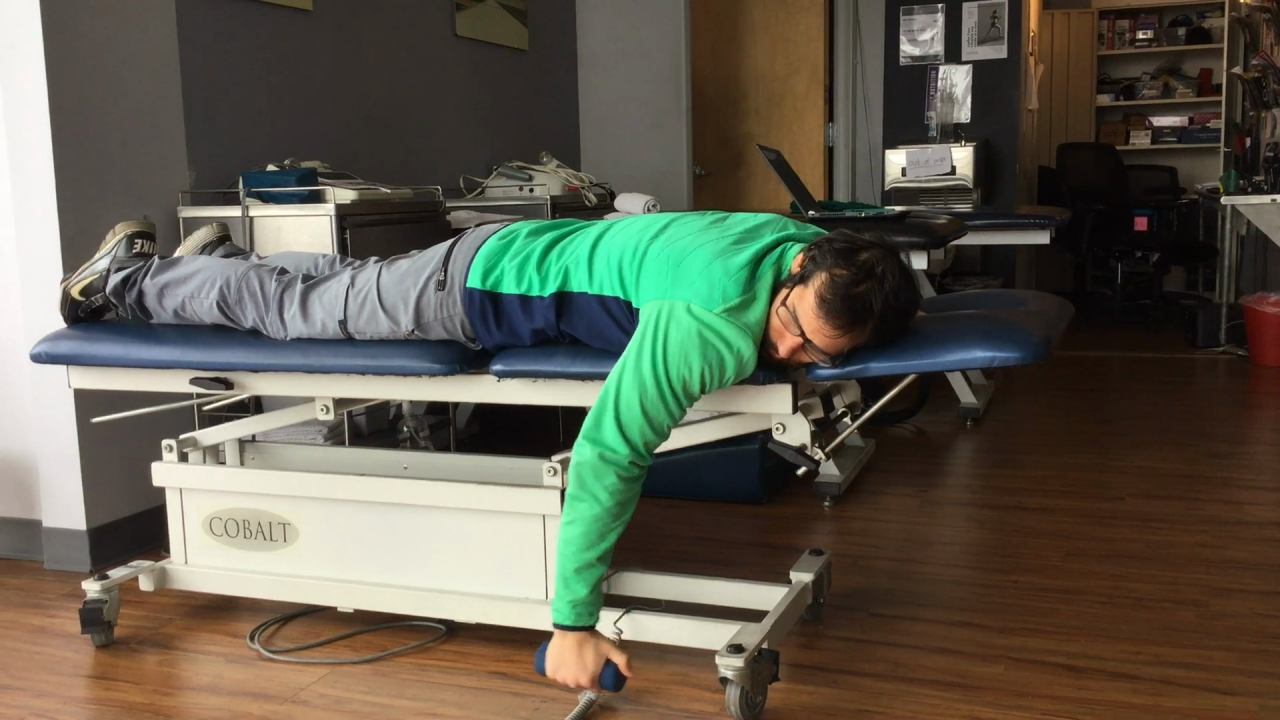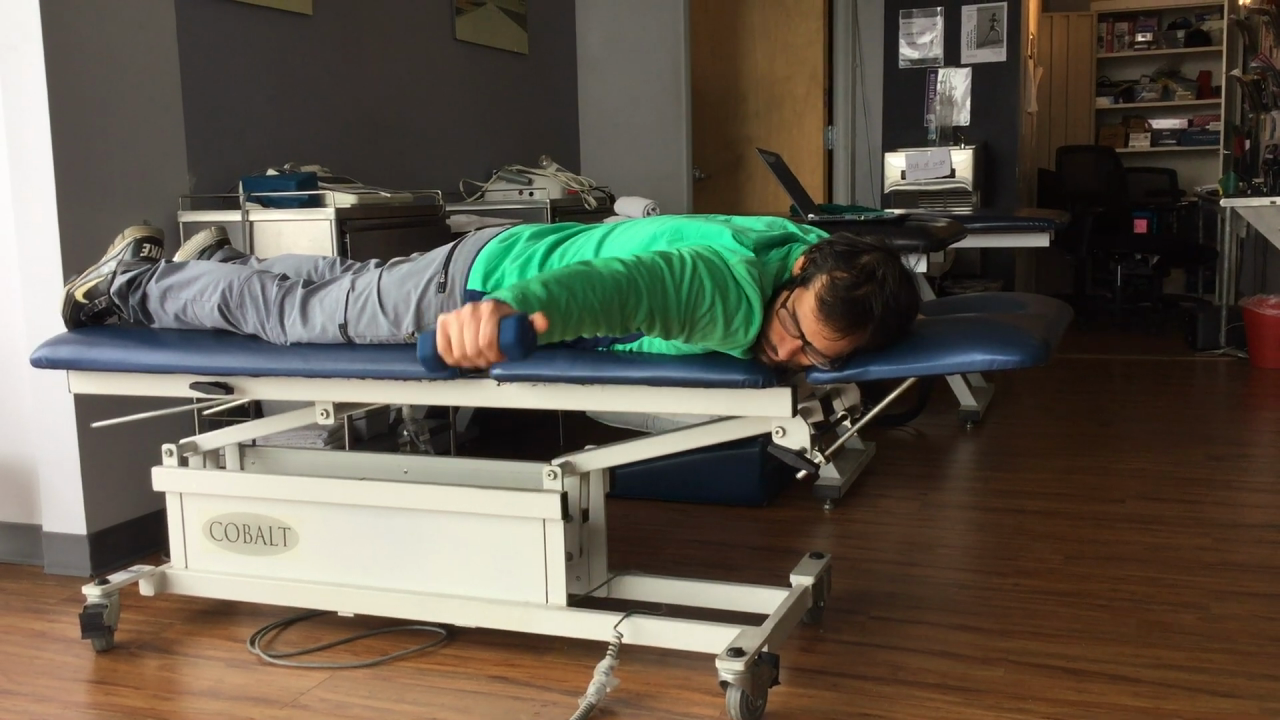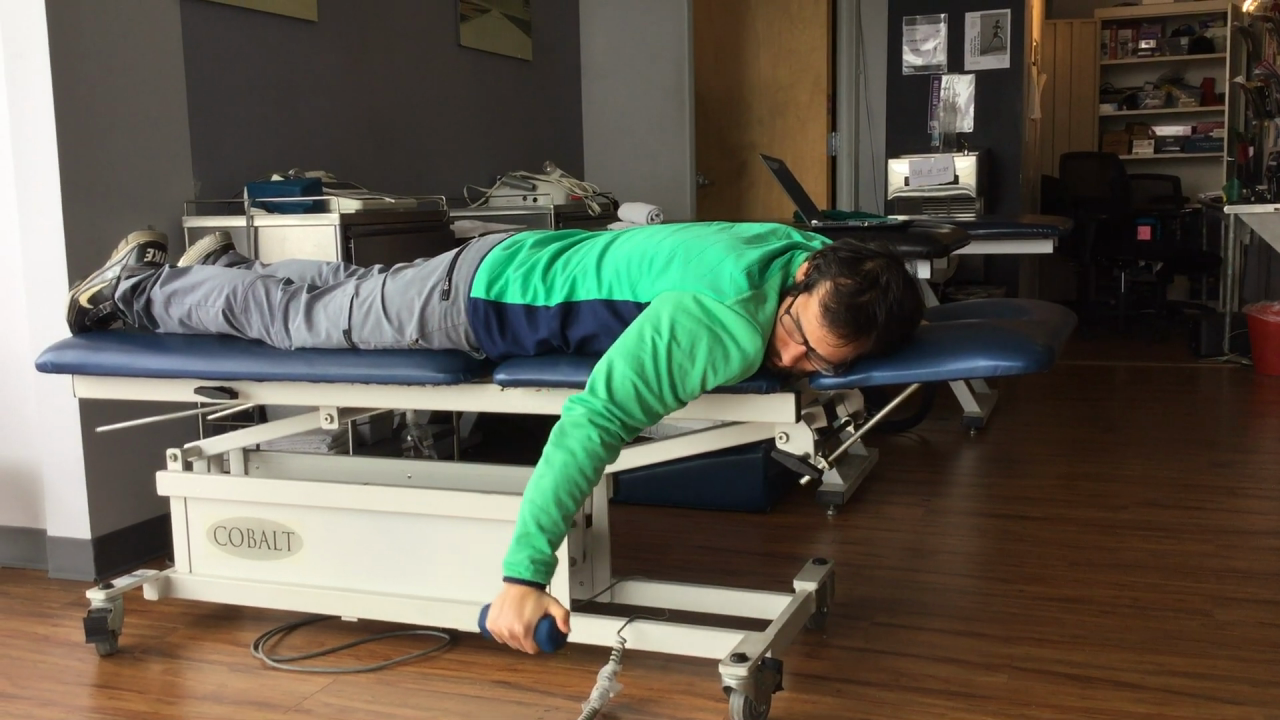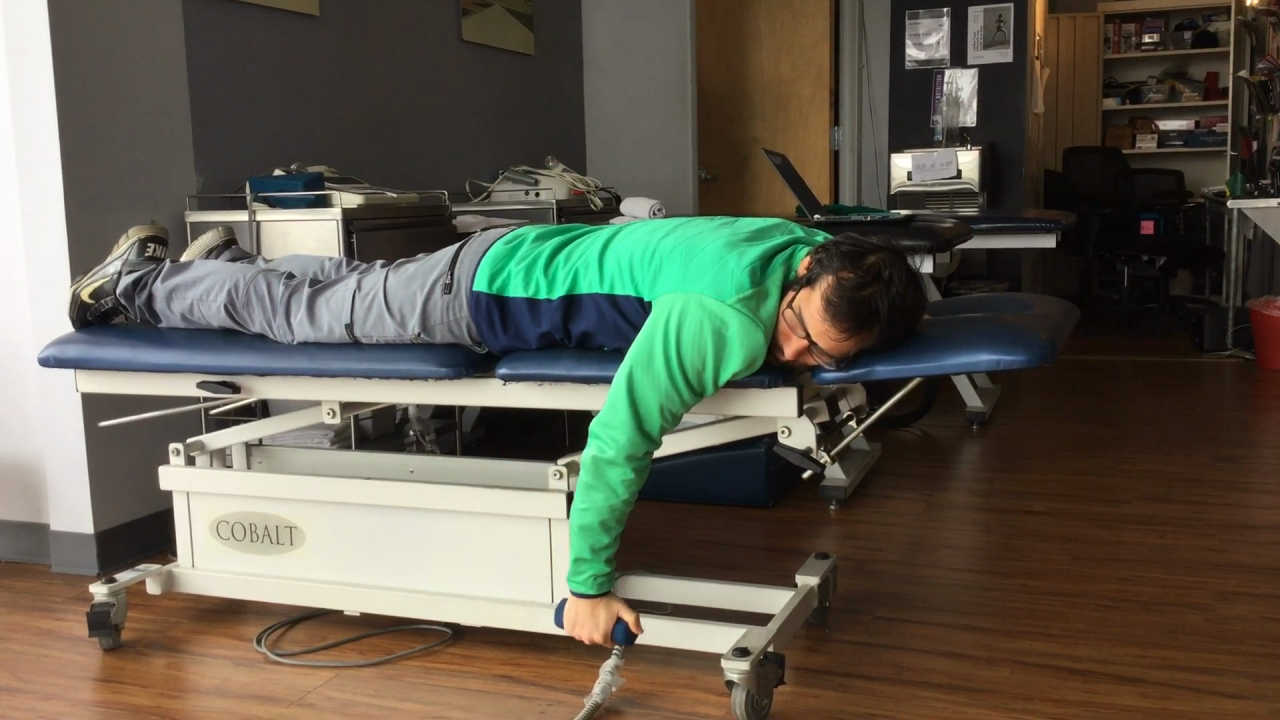
dt=1s
person 1, frame 1
left shoulder: (818, 245)
right shoulder: (713, 318)
right elbow: (609, 449)
left wrist: (827, 354)
right wrist: (572, 618)
left hip: (533, 248)
right hip: (491, 288)
left knee: (338, 286)
right knee: (290, 305)
left ankle: (222, 254)
right ankle: (128, 277)
person 1, frame 2
left shoulder: (808, 242)
right shoulder: (730, 289)
right elbow: (605, 285)
right wrist: (503, 307)
left hip: (527, 251)
right hip: (492, 280)
left knee: (342, 289)
right knee: (288, 314)
left ankle: (224, 258)
right ankle: (136, 285)
person 1, frame 3
left shoulder: (816, 246)
right shoulder: (722, 321)
right elbow: (590, 421)
left wrist: (840, 354)
right wrist: (523, 573)
left hip: (532, 256)
right hip: (490, 298)
left knee: (350, 286)
right knee: (296, 316)
left ankle: (224, 262)
right ankle: (137, 287)
person 1, frame 4
left shoulder: (820, 245)
right shoulder: (725, 317)
right elbow: (617, 438)
left wrist: (833, 352)
right wrist: (587, 585)
left hip: (534, 250)
right hip: (492, 293)
left knee: (353, 281)
right knee: (296, 312)
left ankle: (228, 258)
right ankle: (139, 283)
